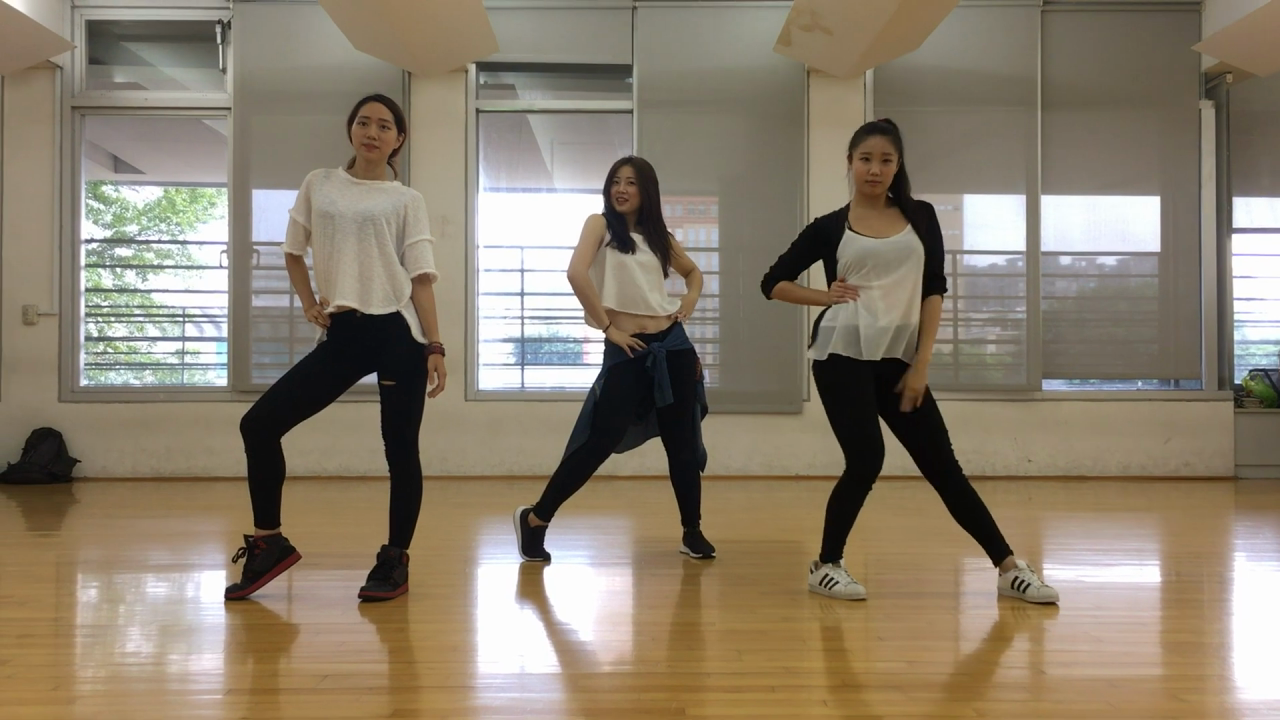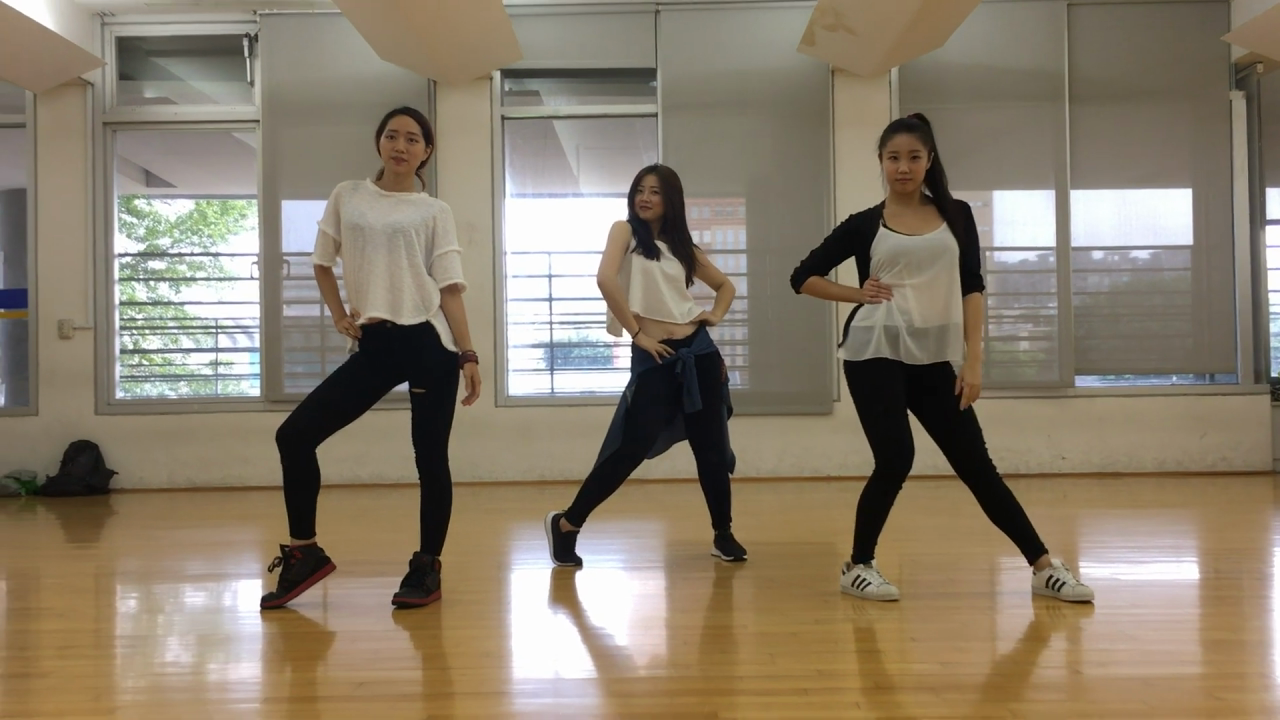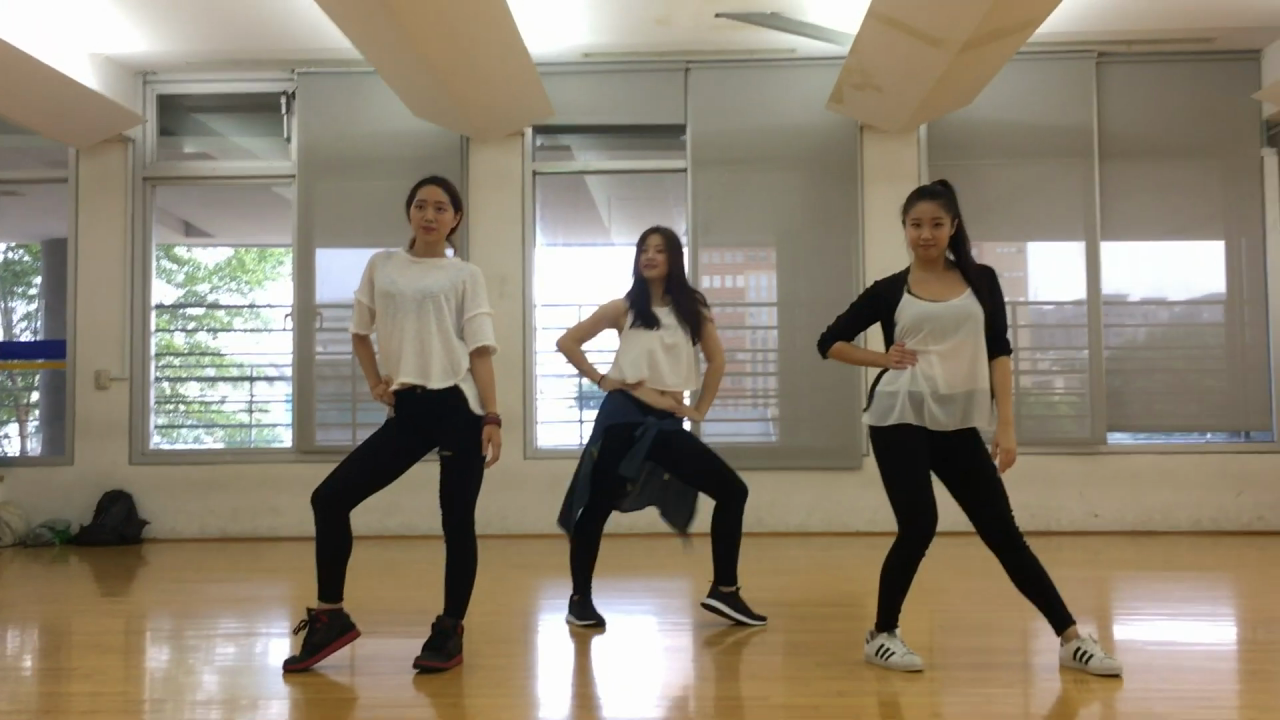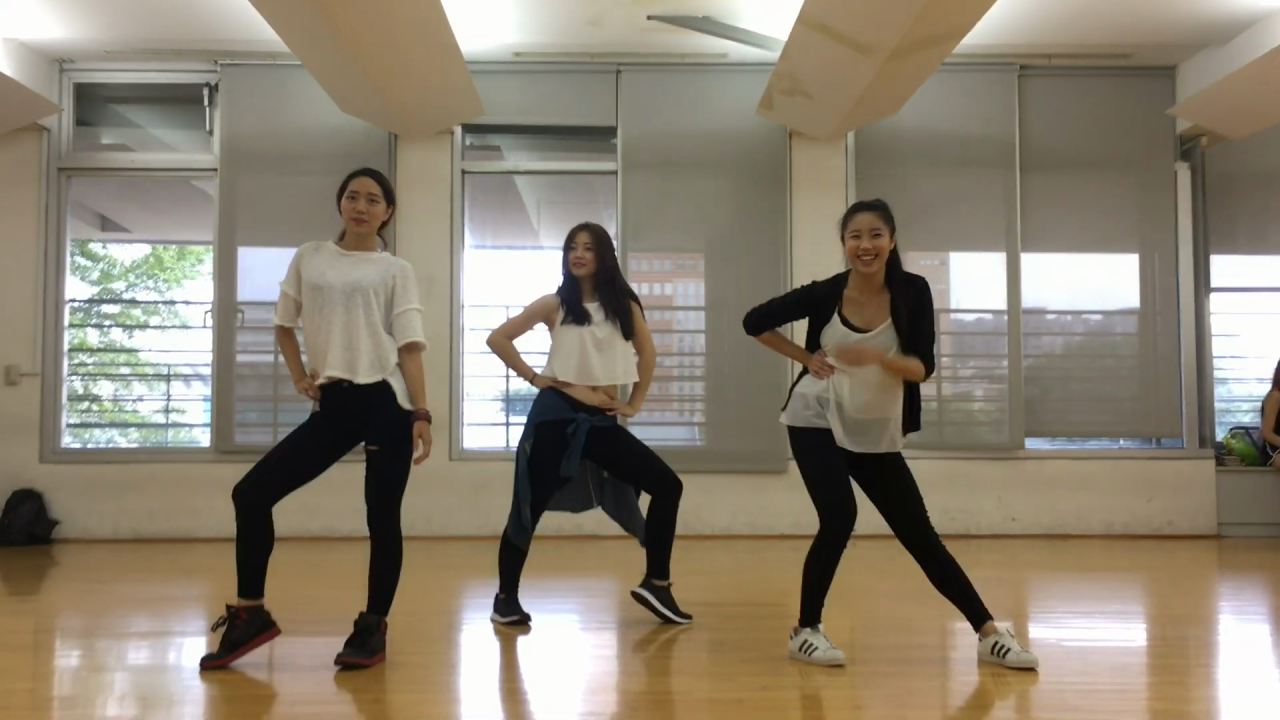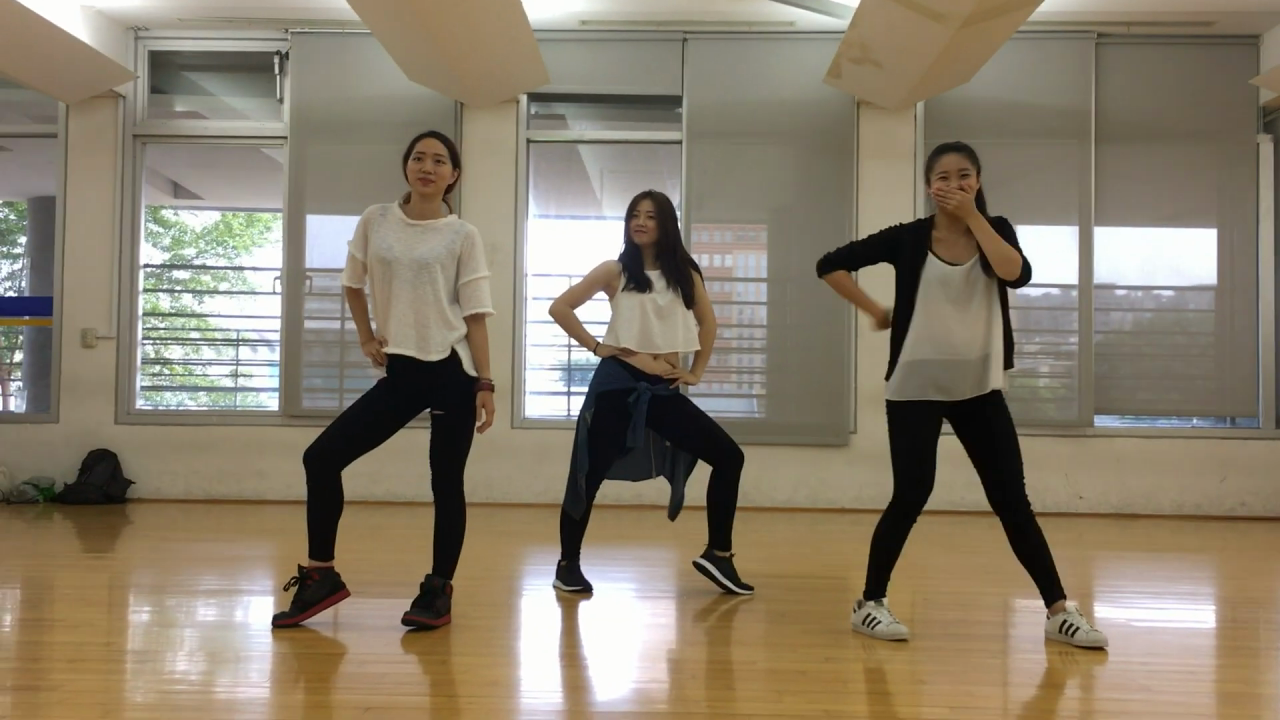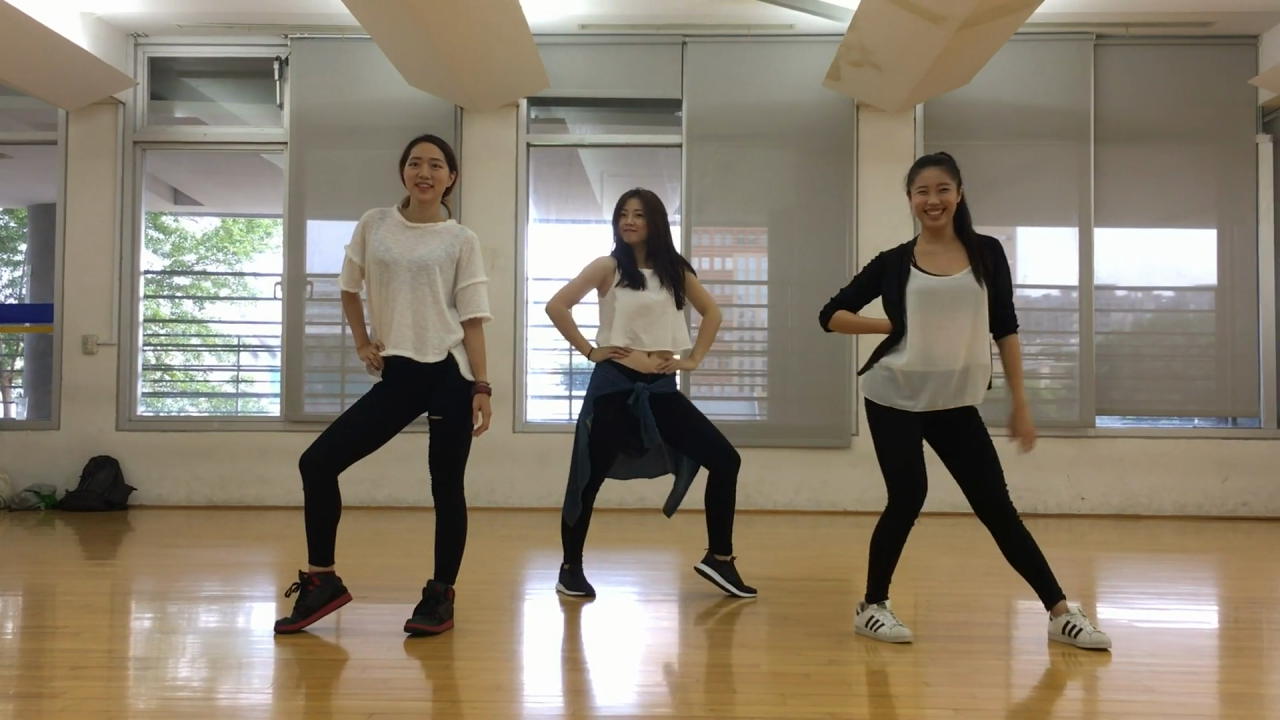
dt=0.7s
person 1, frame 1
left shoulder: (407, 201)
right shoulder: (318, 185)
left elbow: (421, 278)
right elbow: (294, 252)
left wrist: (435, 347)
right wrist: (310, 306)
left hip: (398, 333)
right hip: (342, 335)
left knee: (401, 448)
right knee: (260, 423)
left ankle: (395, 559)
right ankle: (270, 541)
person 1, frame 2
left shoulder: (435, 211)
right shoulder: (347, 197)
left elbow: (450, 288)
right elbow: (322, 263)
left wrist: (468, 355)
right wrist: (339, 317)
left hip: (428, 343)
right hip: (372, 346)
left knee: (430, 456)
right knee: (295, 434)
left ankle: (427, 566)
right ankle: (304, 551)
person 1, frame 3
left shoulder: (465, 276)
right shoulder: (381, 266)
left elbow: (480, 350)
right elbow: (360, 332)
left wrist: (492, 418)
right wrist: (375, 383)
left hip: (458, 407)
right hip: (407, 411)
left knee: (457, 519)
right knee: (331, 497)
left ankle: (450, 629)
right ankle: (331, 615)
person 1, frame 4
left shoulder: (396, 270)
right shoulder: (309, 258)
left elbow: (409, 347)
right elbow: (284, 324)
left wrist: (421, 413)
right wrist: (299, 378)
left hip: (386, 403)
right hip: (333, 405)
left knee: (382, 516)
right knee: (252, 493)
left ankle: (373, 626)
right ankle: (250, 613)
person 1, frame 5
left shoulder: (463, 236)
right shoulder: (375, 221)
left elbow: (474, 316)
right elbow: (353, 285)
left wrist: (485, 384)
right wrist: (367, 340)
left hip: (452, 371)
right hip: (399, 372)
left knee: (446, 481)
right knee: (321, 457)
left ankle: (438, 589)
right ankle: (322, 575)
person 1, frame 6
left shoulder: (462, 240)
right shoulder: (373, 225)
left elbow: (472, 320)
right elbow: (350, 289)
left wrist: (481, 388)
right wrist: (362, 344)
left hip: (449, 375)
right hip: (396, 376)
left knee: (446, 485)
right knee: (318, 462)
left ankle: (441, 595)
right ankle: (323, 580)
person 2, frame 1
left shoulder: (920, 217)
right shoulder: (829, 227)
left elbow: (933, 290)
right elbow: (774, 282)
left wrist: (921, 364)
right wrist: (825, 296)
left hip: (896, 359)
right hip: (842, 355)
left knee: (941, 464)
right knee: (865, 459)
left ankle: (1009, 567)
right ankle: (825, 565)
person 2, frame 2
left shoulder: (956, 216)
right shoulder: (864, 225)
left elbow: (972, 287)
right elbow: (803, 277)
left wrist: (973, 359)
right wrist: (858, 294)
left hip: (933, 359)
right hip: (875, 353)
left knee: (975, 463)
right knee: (894, 460)
left ankle: (1044, 567)
right ankle: (858, 566)
person 2, frame 3
left shoulder: (981, 280)
right shoulder: (889, 290)
left elbow: (999, 351)
right elbow: (830, 341)
left wrist: (1006, 424)
right wrist: (883, 358)
left hip: (960, 424)
right hip: (900, 418)
left knee: (1003, 531)
right knee: (918, 526)
left ankle: (1072, 638)
right ankle: (881, 635)
person 2, frame 4
left shoulder: (912, 291)
right shoulder: (824, 294)
left elbow: (922, 366)
right elbow: (755, 321)
left wrist: (878, 358)
right wrist: (806, 359)
left hip: (875, 432)
right hip: (816, 420)
left knee: (919, 533)
right knee: (838, 521)
left ankle: (988, 633)
right ankle: (806, 630)
person 2, frame 5
left shoulder: (995, 230)
right shoulder: (908, 238)
left elbow: (1016, 273)
right elbow: (830, 265)
left wrist: (972, 215)
right wrist: (877, 310)
left hip: (979, 389)
right hip: (915, 388)
left knee: (1012, 499)
right knee: (912, 493)
left ankle: (1059, 611)
right ankle: (870, 603)
person 2, frame 6
left shoulder: (986, 254)
right shoulder: (893, 263)
left elbow: (1007, 328)
right elbow: (832, 315)
left wrist: (1019, 402)
right wrist: (891, 326)
left hip: (956, 403)
right hip: (895, 398)
left knee: (997, 506)
right knee: (907, 496)
left ankle: (1060, 612)
right ankle: (873, 606)
person 3, frame 1
left shoulder: (659, 237)
right shoulder: (600, 224)
left elbow: (693, 272)
right elbow: (577, 273)
left wrist: (690, 300)
right wrist: (607, 326)
left hip: (674, 346)
right hip: (626, 351)
left knee: (683, 443)
right knee: (599, 442)
left ankle: (692, 532)
right ankle: (535, 519)
person 3, frame 2
left shoulder: (683, 246)
right shoulder: (625, 231)
left elbow: (725, 285)
right elbow: (606, 278)
left wrist: (716, 315)
right wrist: (636, 332)
left hip: (699, 352)
right hip: (654, 357)
left knee: (711, 447)
right knee: (631, 448)
left ankle: (723, 534)
right ankle: (566, 523)
person 3, frame 3
left shoulder: (692, 307)
right shoulder: (623, 308)
left elbow: (716, 360)
right elbow: (567, 342)
left wrist: (700, 409)
right wrist: (599, 379)
left hip: (669, 424)
right hip: (624, 418)
left knee: (732, 491)
right knee: (596, 508)
left ankle: (724, 591)
right ankle: (580, 598)
person 3, frame 4
left shoulder: (624, 305)
right shoulder: (554, 304)
left elbow: (647, 354)
right elbow: (498, 338)
left wrist: (635, 403)
right wrist: (533, 378)
left hip: (602, 420)
right hip: (557, 414)
left knee: (667, 486)
right knee: (530, 505)
left ankle: (656, 584)
right ankle: (506, 597)
person 3, frame 5
left shoulder: (685, 273)
right shoulder: (615, 271)
left elbow: (708, 323)
right elbow: (560, 307)
left wrist: (696, 371)
right wrist: (596, 347)
left hip: (664, 389)
right hip: (618, 383)
left knee: (729, 457)
right knee: (590, 473)
left ankle: (718, 555)
right ankle: (568, 565)
person 3, frame 6
left shoulder: (676, 271)
right shoulder: (607, 267)
left elbow: (712, 313)
right elbow: (556, 306)
left wrist: (693, 359)
right wrist: (589, 350)
left hip: (661, 387)
right hip: (615, 384)
left knee: (725, 459)
right knee: (590, 475)
left ankle: (719, 559)
right ankle: (571, 568)
